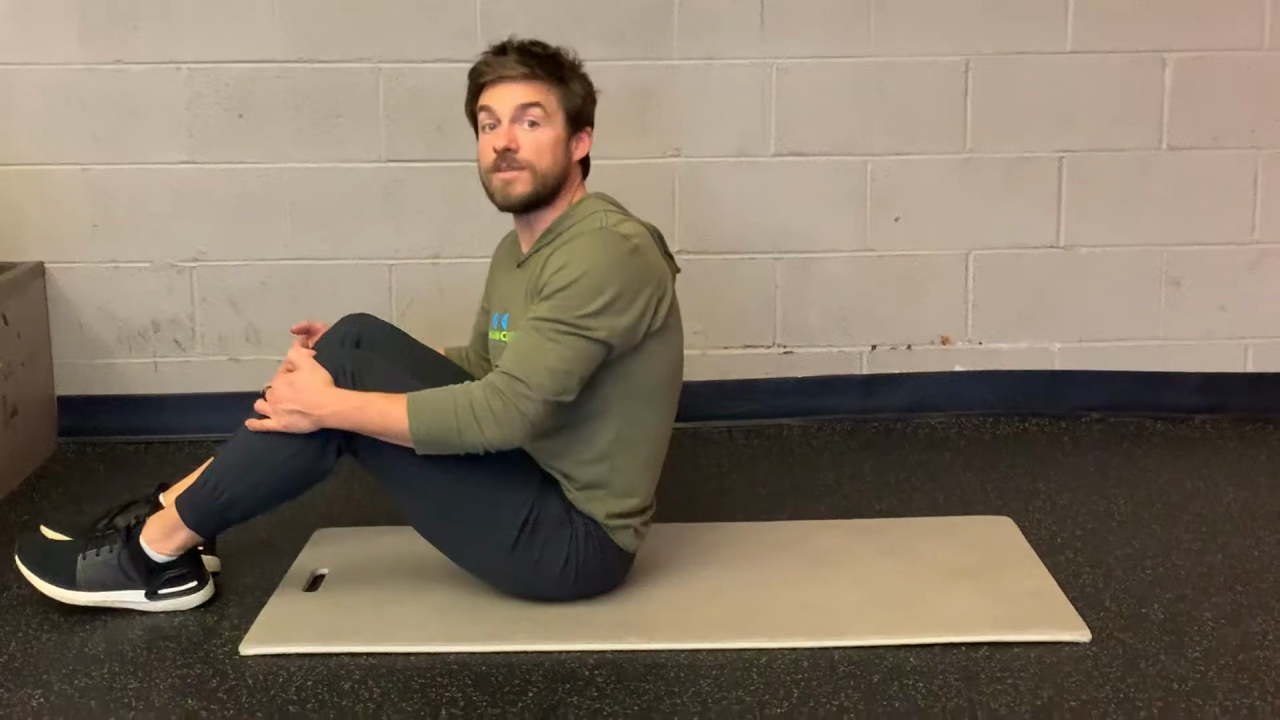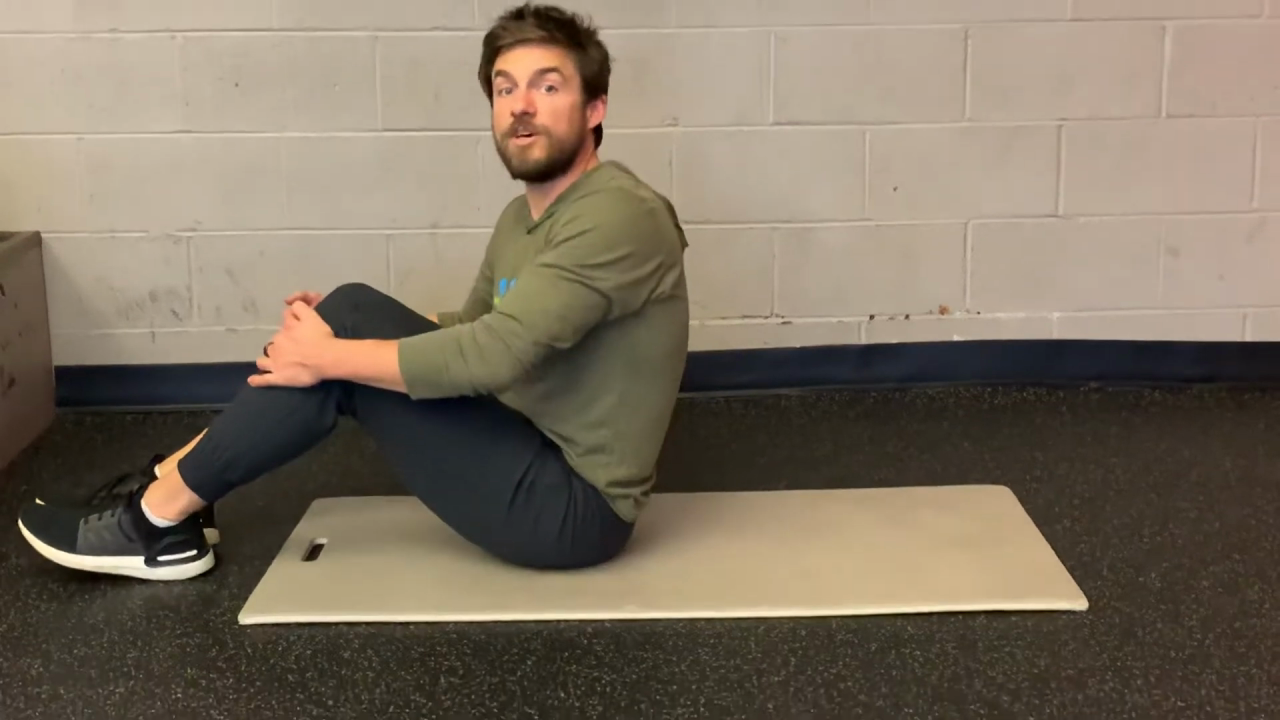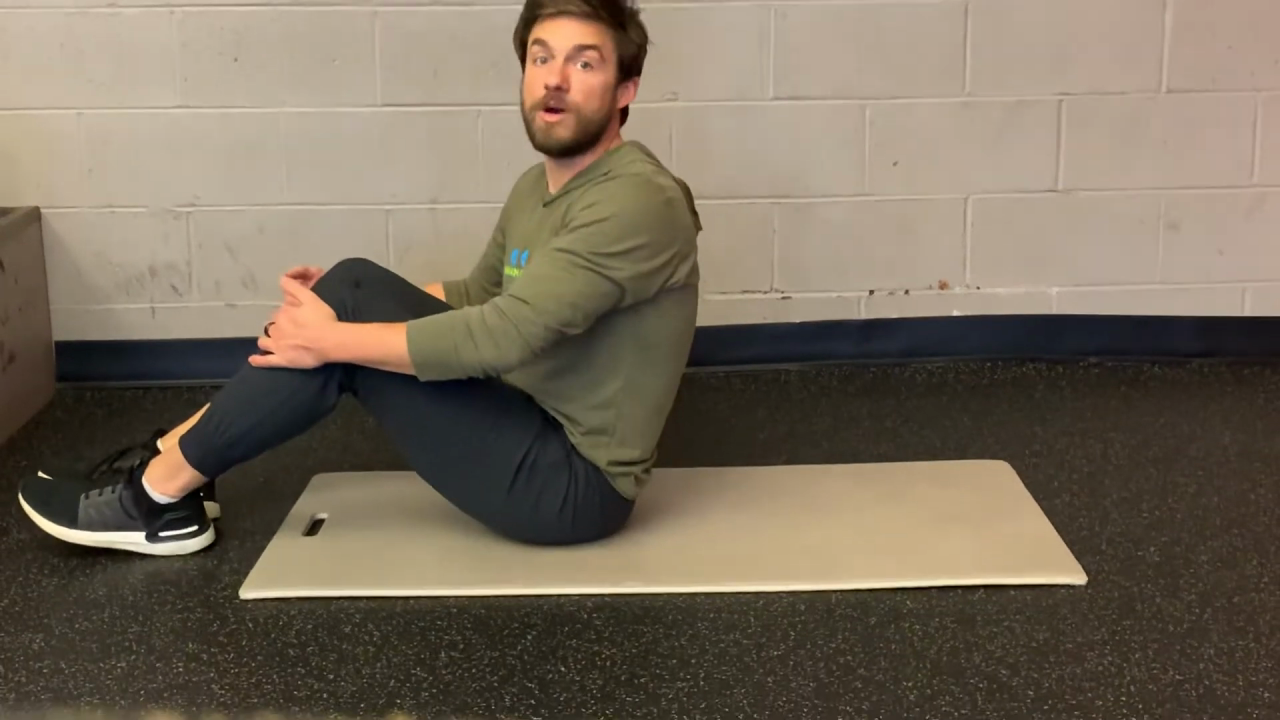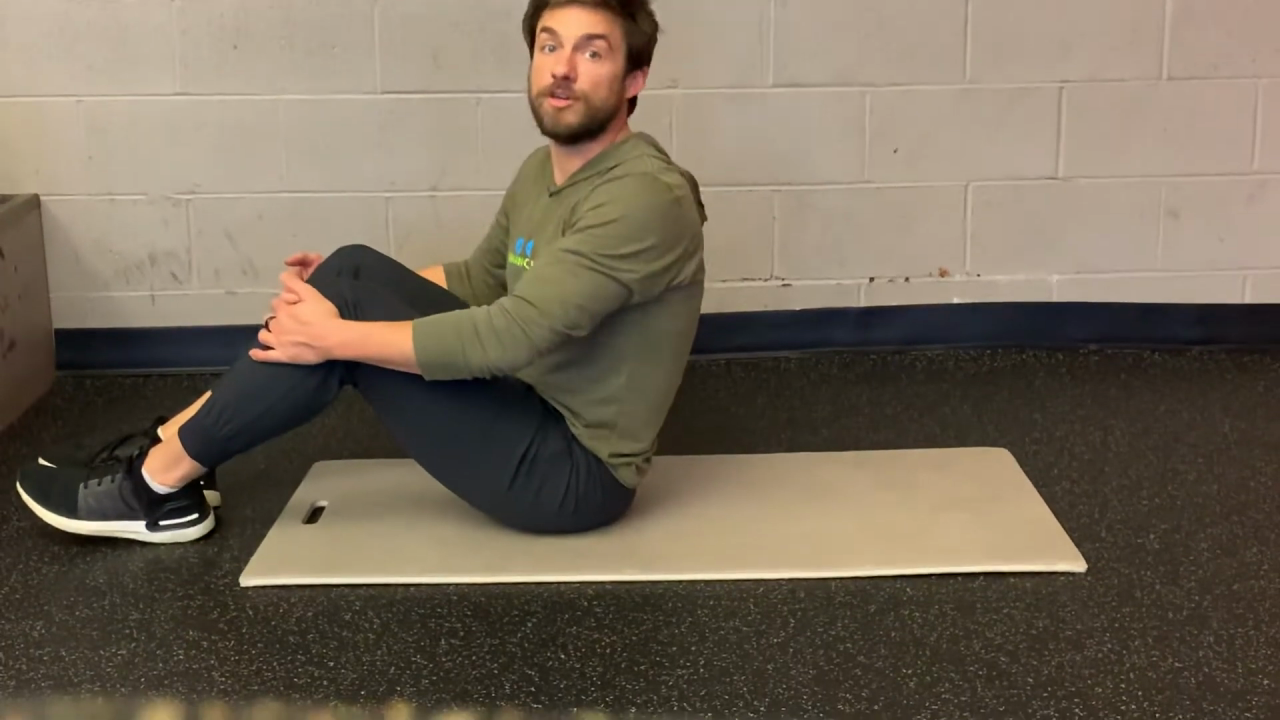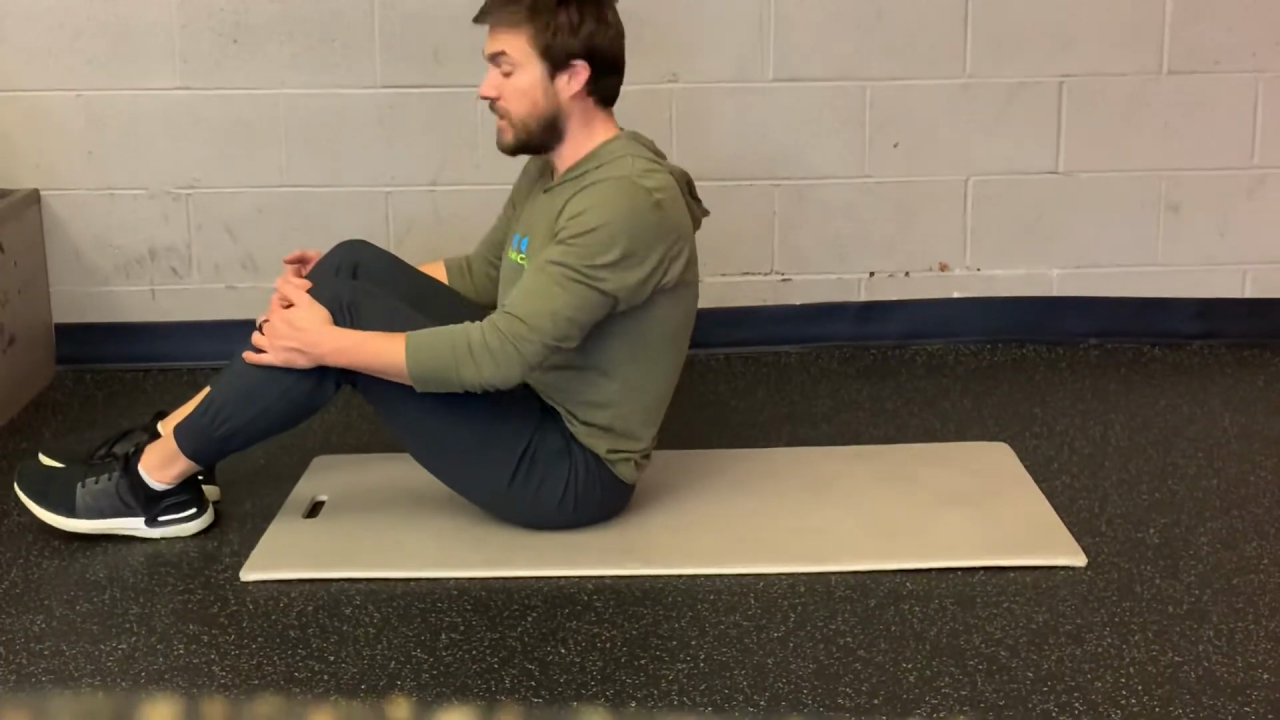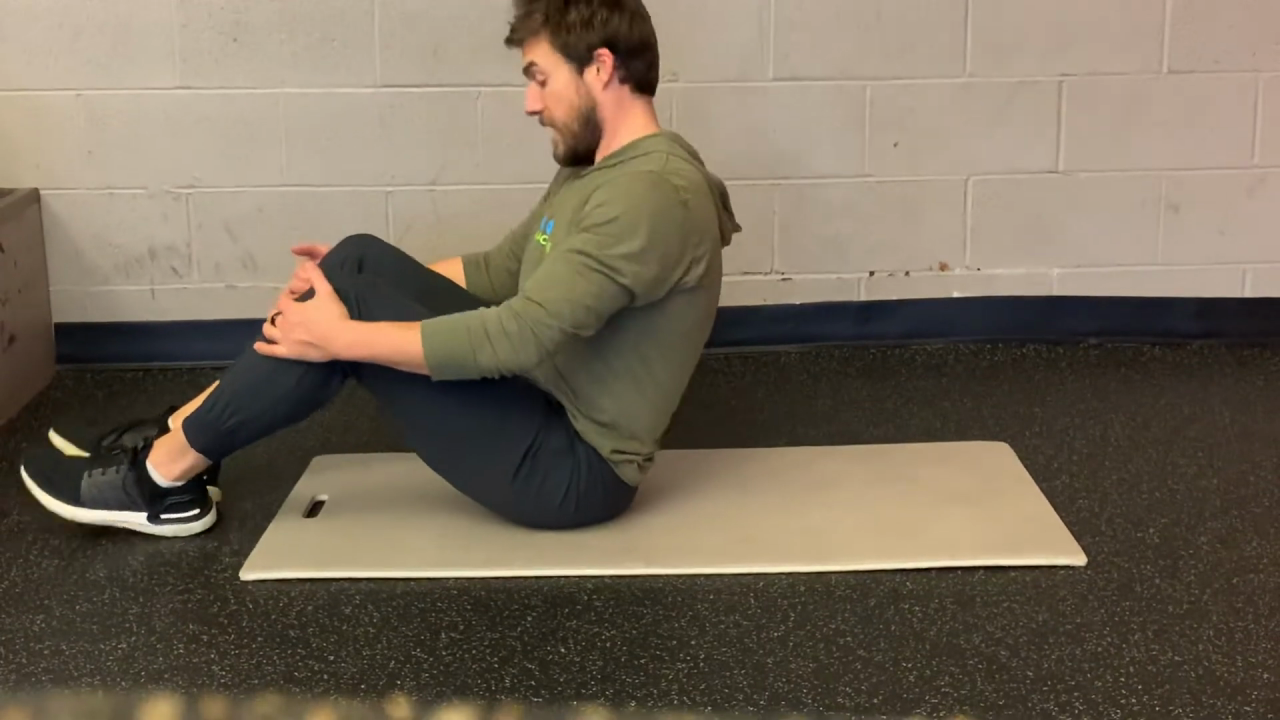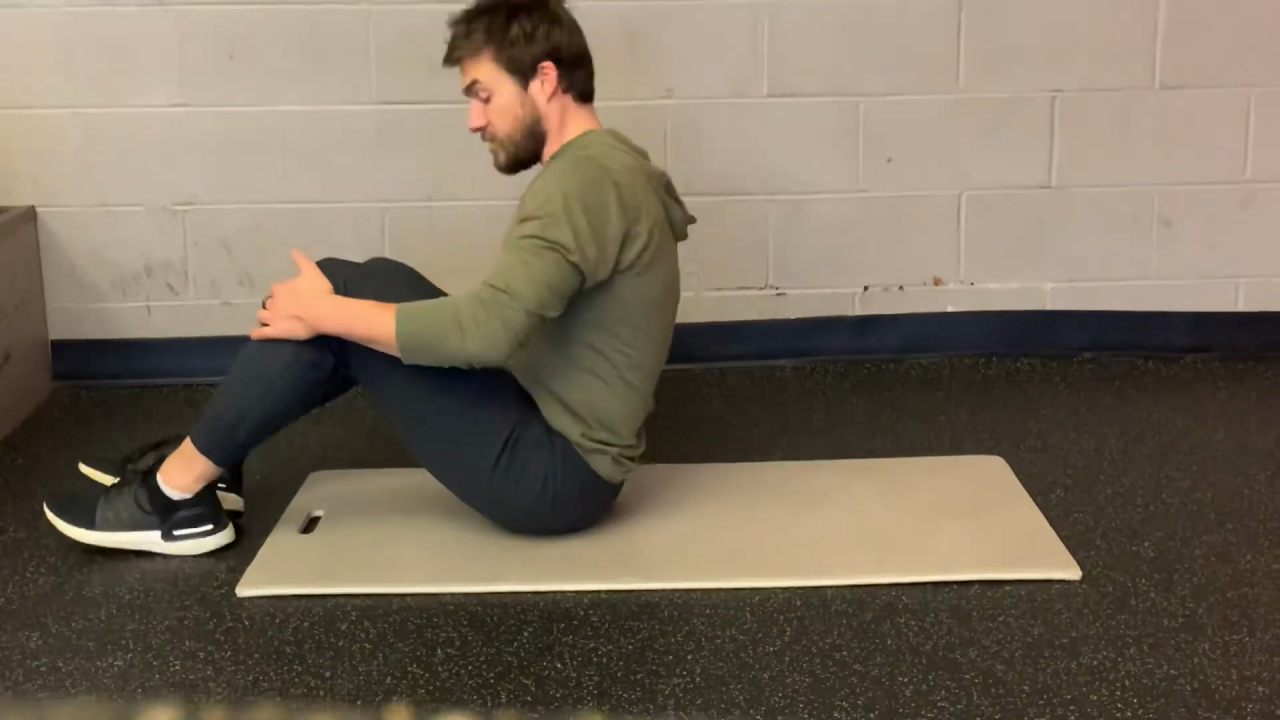
dt=0.4s
person 1, frame 1
left shoulder: (606, 252)
right shoulder: (521, 248)
left elbow: (504, 411)
right elbow: (485, 364)
left wrist: (331, 404)
right wrist: (345, 359)
left hip: (574, 539)
right hip: (541, 485)
left knee: (346, 379)
right knee: (358, 338)
left ankle: (156, 551)
right ankle: (175, 509)
person 1, frame 2
left shoulder: (619, 217)
right shoulder: (521, 218)
left elbow: (493, 352)
right elbow: (475, 328)
left wrist: (329, 357)
right wrist: (342, 331)
left hip: (571, 507)
right hip: (539, 455)
left knee: (341, 354)
right knee: (353, 308)
left ankle: (157, 520)
right ankle: (171, 482)
person 1, frame 3
left shoulder: (638, 203)
right shoulder: (537, 187)
left elbow: (502, 334)
right elbow: (481, 297)
left wrist: (332, 337)
right wrist: (342, 303)
left hip: (574, 485)
right hip: (542, 431)
left knee: (345, 334)
right knee: (355, 283)
left ankle: (158, 494)
right ankle: (172, 456)
person 1, frame 4
left shoulder: (645, 200)
right shoulder: (541, 172)
left elbow: (510, 335)
right elbow: (481, 280)
left wrist: (337, 335)
right wrist: (346, 289)
left hip: (574, 474)
right hip: (541, 414)
left knee: (348, 308)
right knee: (354, 268)
left ankle: (158, 482)
right ankle: (172, 445)
person 1, frame 5
left shoulder: (626, 202)
right shoulder: (553, 168)
left elbow: (502, 353)
right elbow: (484, 275)
left wrist: (328, 342)
right wrist: (343, 281)
left hip: (572, 470)
right hip: (542, 407)
left knee: (341, 309)
right knee: (353, 265)
left ankle: (156, 480)
right ankle: (173, 438)
person 1, frame 6
left shoulder: (651, 196)
right shoulder: (599, 166)
left elbow: (517, 337)
right elbow: (504, 271)
left wrist: (342, 336)
right wrist: (352, 277)
left hip: (573, 470)
right hip: (550, 408)
left knee: (349, 306)
right knee: (362, 258)
left ankle: (162, 478)
right ankle: (180, 435)
person 1, frame 7
left shoulder: (583, 179)
right shoulder: (593, 170)
left elbow: (487, 330)
right elbow: (506, 312)
left wrist: (328, 313)
right wrist: (350, 301)
left hip: (553, 474)
right hip: (557, 442)
left knee: (339, 294)
right knee: (380, 283)
left ankle: (176, 496)
right ankle: (212, 456)
